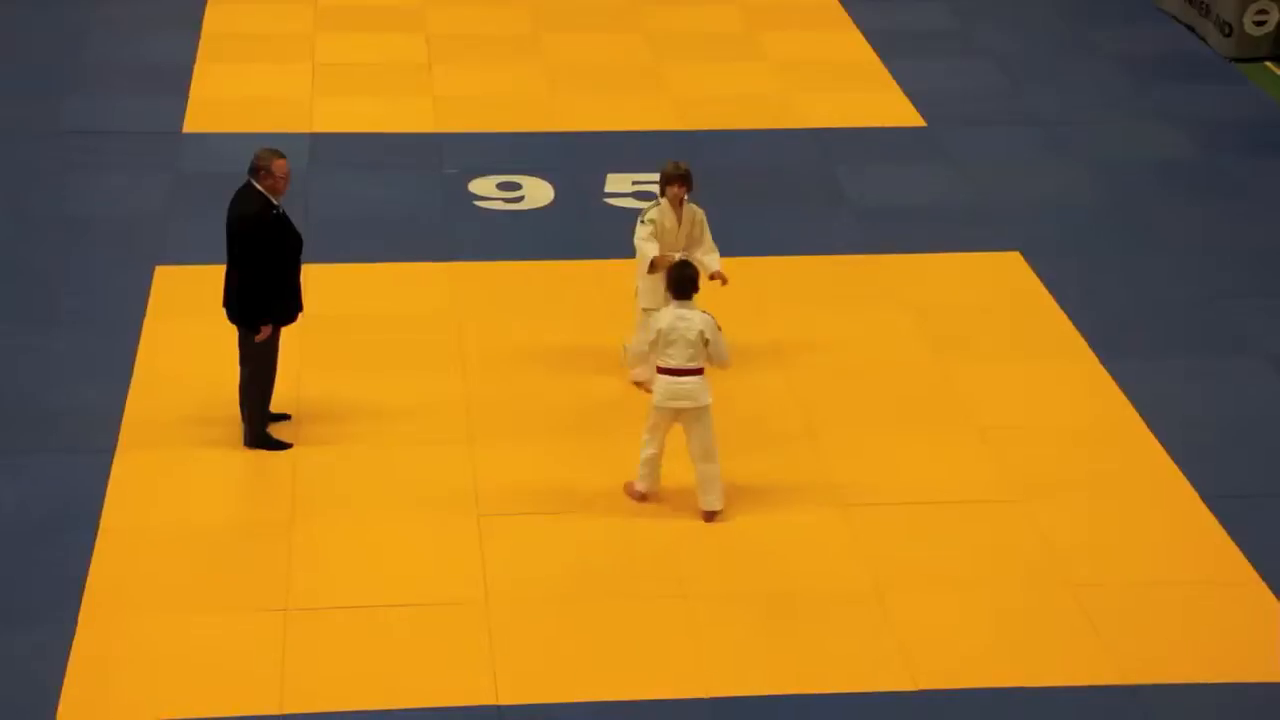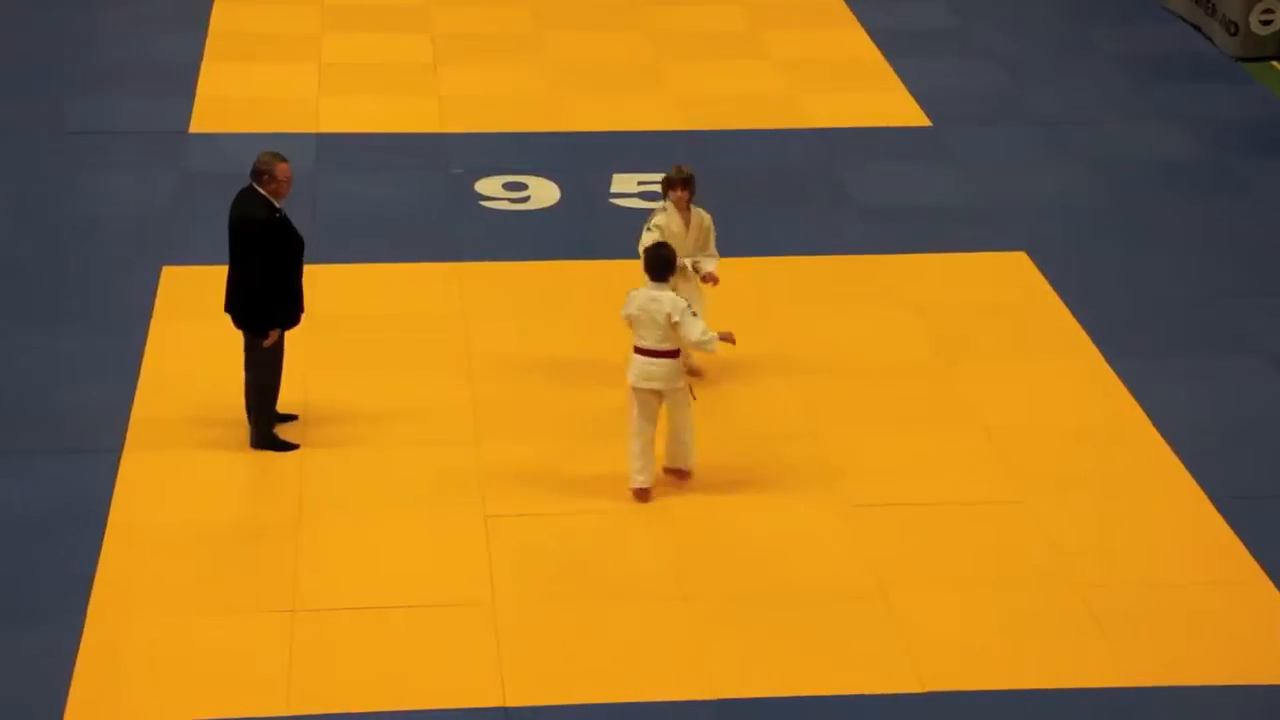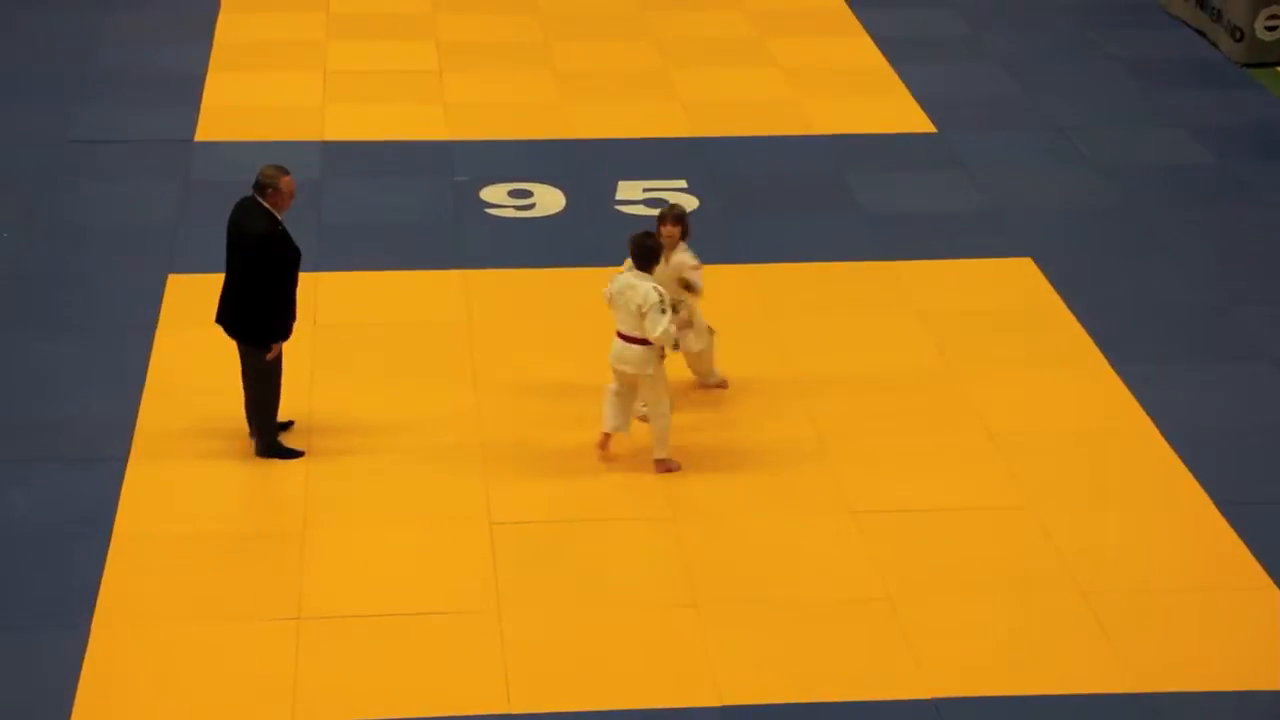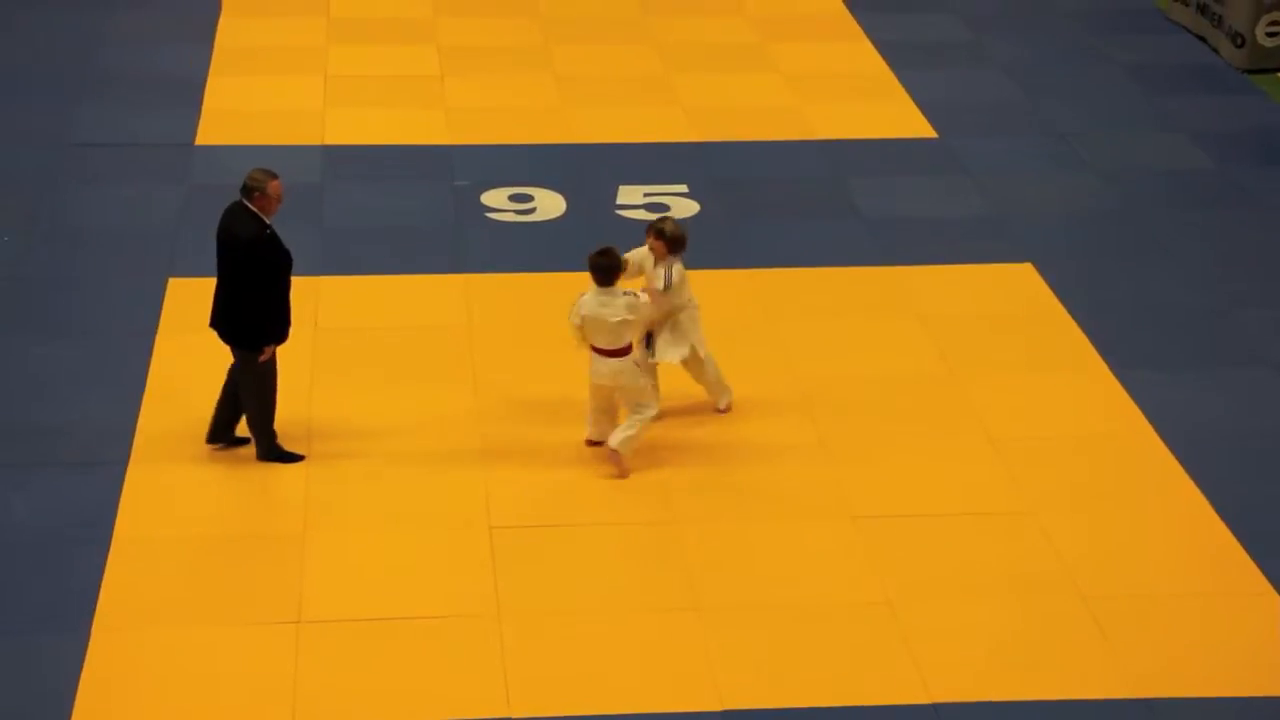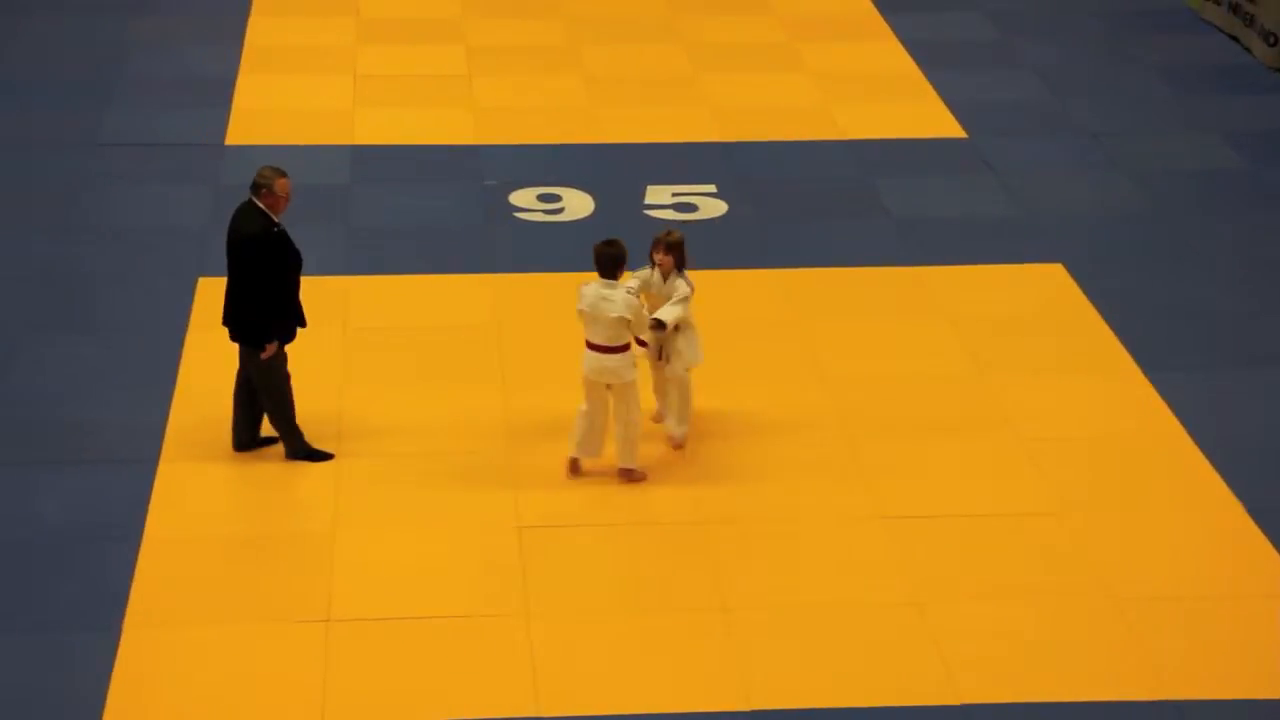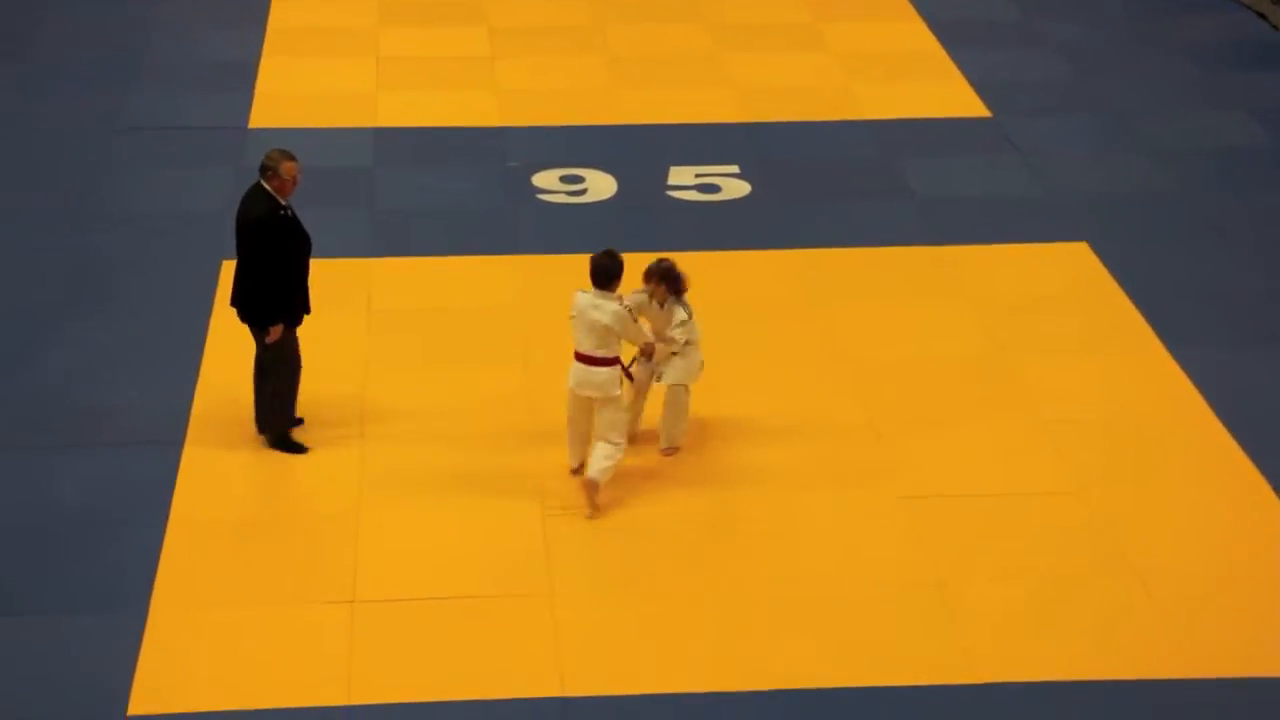
dt=0.3s
person 1, frame 1
left shoulder: (249, 195)
right shoulder: (255, 213)
right elbow: (256, 270)
right wrist: (265, 317)
left hip: (252, 299)
right hip: (257, 304)
left knee: (255, 362)
right knee: (259, 365)
left ankle: (256, 412)
right ankle: (255, 432)
person 1, frame 2
left shoulder: (248, 197)
right shoulder: (261, 218)
right elbow: (262, 275)
right wrist: (271, 322)
left hip: (250, 300)
right hip: (260, 306)
left knee: (259, 364)
right knee: (265, 366)
left ankle: (263, 413)
right ankle: (262, 433)
person 1, frame 3
left shoulder: (246, 207)
right shoulder: (265, 233)
right elbow: (265, 289)
right wrist: (274, 335)
left hip: (243, 310)
right hip: (256, 318)
left knee: (256, 373)
right knee: (264, 376)
left ankle: (261, 424)
right ankle: (266, 441)
person 1, frame 4
left shoulder: (235, 212)
right shoulder: (253, 236)
right elbow: (257, 293)
right wrist: (267, 337)
left hip: (235, 315)
right hip: (250, 323)
left knee: (242, 374)
right knee: (260, 383)
left ankle: (220, 431)
right ankle: (267, 446)
person 1, frame 5
left shoulder: (248, 212)
right shoulder: (257, 233)
right elbow: (259, 289)
right wrist: (269, 335)
left hip: (249, 316)
right hip: (258, 321)
left knee: (252, 377)
right knee: (274, 381)
left ankle: (245, 436)
right ankle: (295, 445)
person 1, frame 6
left shoulder: (264, 196)
right shoulder: (262, 215)
right elbow: (265, 272)
right wrist: (274, 318)
left hip: (271, 300)
right hip: (267, 305)
left knee: (271, 361)
right knee: (284, 364)
left ankle: (271, 419)
right ankle: (276, 431)
person 2, frame 1
left shoulder: (659, 319)
right shoulder: (706, 321)
left elbow: (644, 352)
right elbow: (722, 359)
left hip: (666, 387)
right hip: (695, 389)
left knee: (653, 439)
right knee: (704, 449)
left ankle: (642, 488)
right ankle: (710, 505)
person 2, frame 2
left shoulder: (633, 297)
right shoulder: (678, 302)
right elbow: (696, 339)
right wrist: (720, 337)
left hip: (641, 367)
right hip: (669, 368)
left knee: (642, 428)
right knee: (679, 420)
left ankle: (641, 483)
right ankle: (678, 465)
person 2, frame 3
left shoulder: (619, 280)
right shoulder: (654, 293)
right elbow: (659, 334)
right wrist: (678, 325)
left hip: (620, 349)
right hip: (646, 355)
left knee: (619, 391)
right knee: (659, 406)
left ankle: (607, 432)
right ankle: (661, 457)
person 2, frame 4
left shoulder: (585, 301)
right shoulder: (630, 300)
left elbow: (577, 327)
right elbow: (644, 314)
left hip: (598, 363)
right hip: (625, 366)
left knee: (601, 402)
right knee: (645, 407)
left ankle: (596, 435)
right ankle: (616, 447)
person 2, frame 5
left shoulder: (585, 292)
right shoulder: (629, 300)
right elbow: (641, 329)
left hip: (592, 360)
right hip: (620, 363)
left knee: (591, 410)
right knee: (628, 416)
left ankle: (576, 458)
right ankle: (627, 466)
person 2, frame 6
left shoulder: (577, 299)
right shoulder: (620, 311)
right elbow: (641, 341)
right wrist: (649, 346)
left hip: (579, 371)
right hip: (606, 377)
left knee: (577, 422)
right knee: (612, 437)
left ankle: (578, 464)
right ankle: (593, 479)
person 3, frame 1
left shoulder: (695, 214)
right shoulder: (652, 212)
left elbow: (704, 245)
right elbow: (643, 240)
left wrist: (714, 269)
right wrist: (655, 258)
right hip: (654, 271)
right knee: (649, 319)
right ankle: (641, 372)
person 3, frame 2
left shoulder: (702, 218)
right shoulder: (660, 218)
left elbow: (707, 251)
right elbow: (647, 248)
left wrist: (708, 271)
left hip: (687, 276)
left ankle: (685, 360)
person 3, frame 3
left shoulder: (685, 257)
left elbow: (695, 285)
left wrist: (687, 281)
left hip: (681, 310)
left knee: (699, 347)
left ankle: (708, 376)
right ankle: (645, 404)
person 3, frame 4
left shoulder: (672, 273)
right shoulder: (647, 253)
left elbow: (660, 306)
right elbow: (629, 262)
right wrist: (621, 263)
left hip: (680, 319)
right hip: (659, 316)
left knee: (696, 362)
right knee: (647, 361)
left ankle: (722, 397)
person 3, frame 5
left shoulder: (683, 285)
right shoulder: (647, 274)
left elbow: (674, 311)
right elbow: (631, 288)
left wrist: (655, 324)
left hip: (678, 332)
right hip: (654, 327)
left knee: (679, 377)
right knee: (659, 374)
left ankle: (678, 428)
right ankle: (665, 407)
person 3, frame 6
left shoulder: (680, 310)
right shoulder: (644, 298)
left elbow: (674, 341)
left hip: (683, 347)
right hip: (656, 343)
left knee: (676, 389)
right knee: (639, 383)
left ankle: (670, 441)
right ankle: (630, 426)
